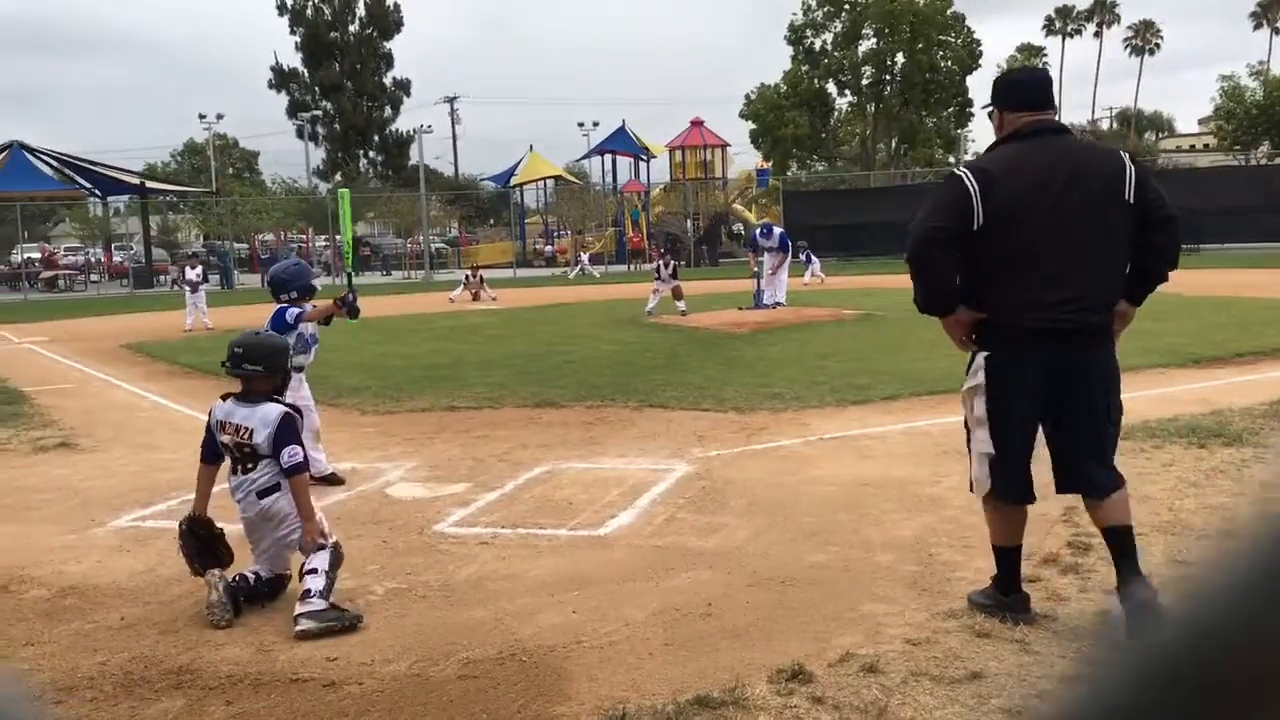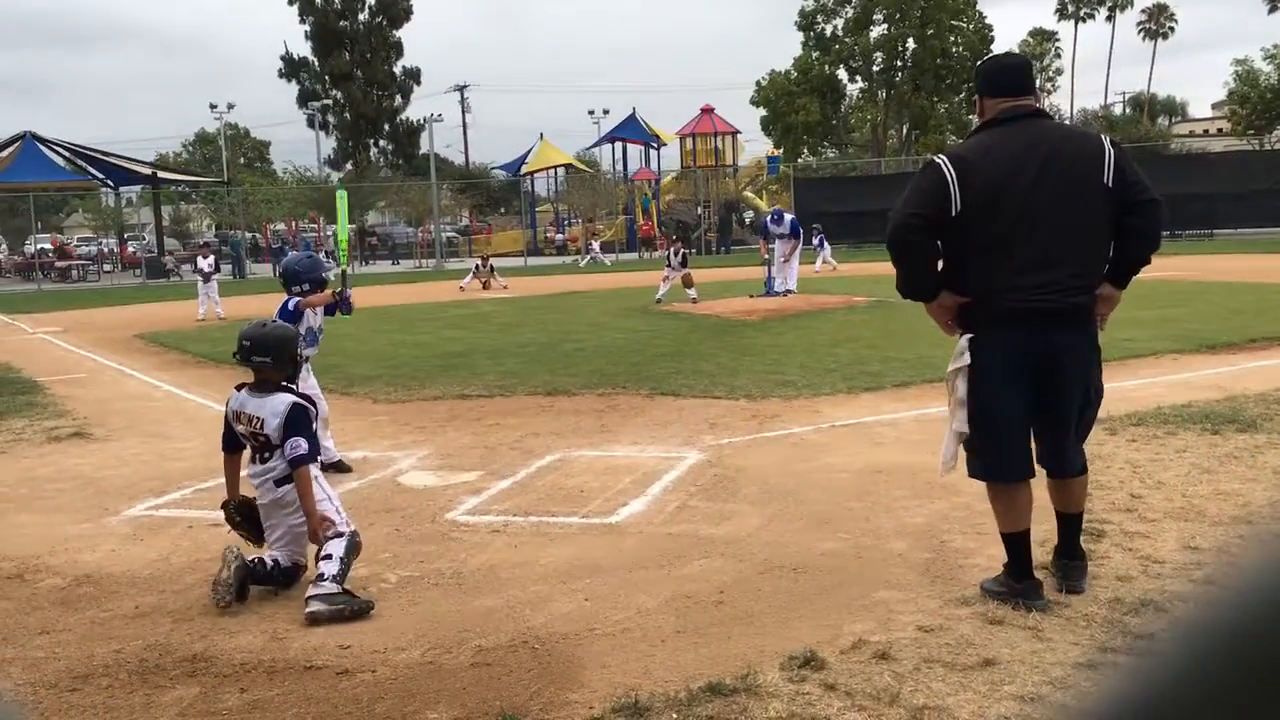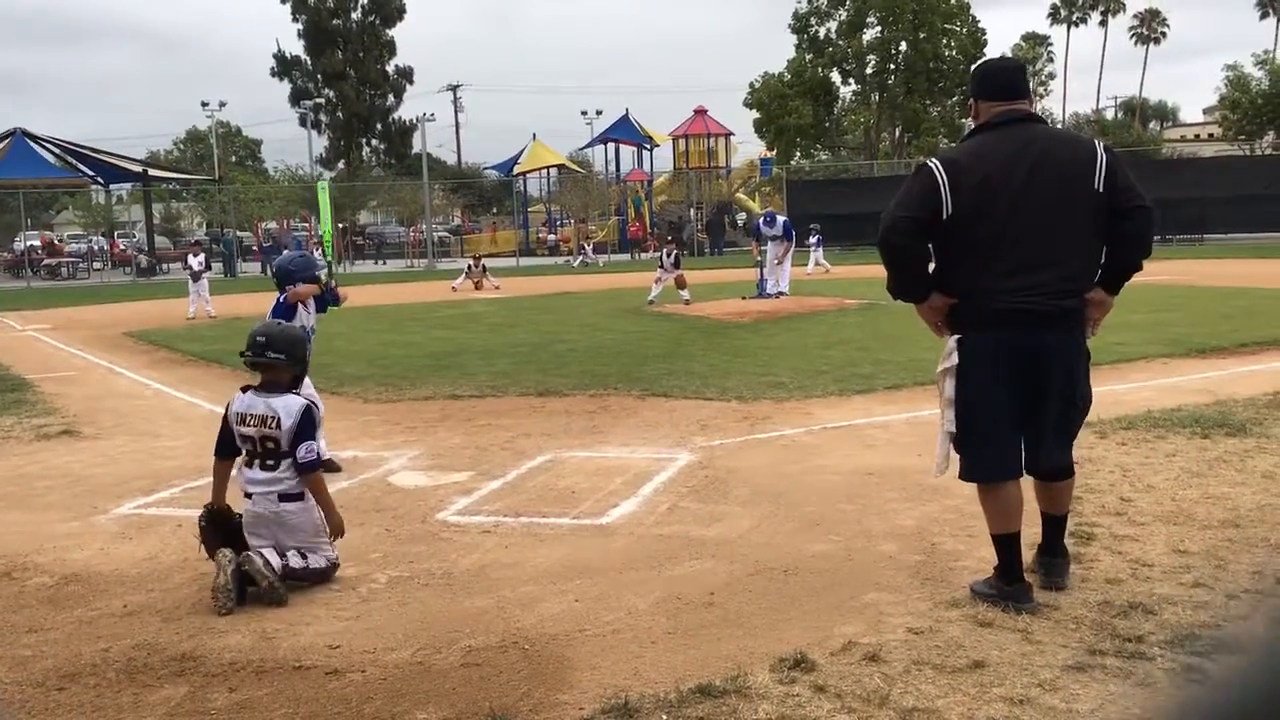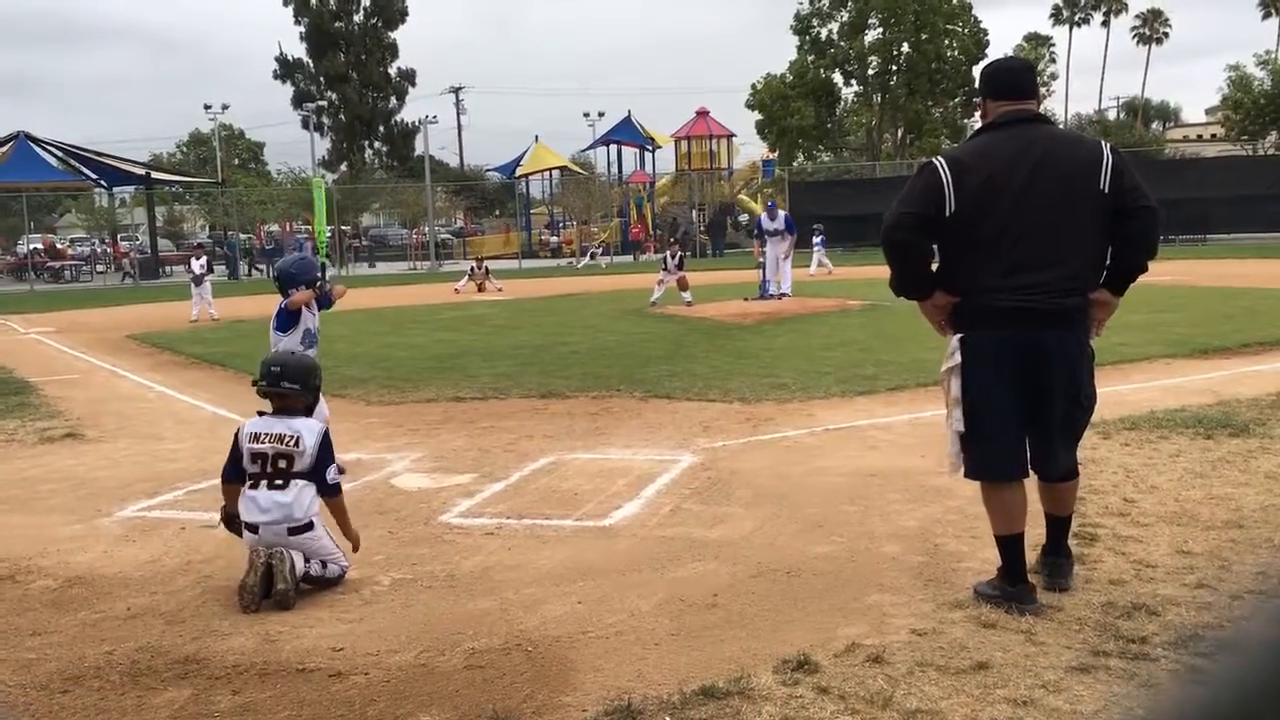
dt=0.5s
person 1, frame 1
left shoulder: (979, 177)
right shoulder: (1115, 166)
left elbow: (927, 244)
right elbow: (1164, 229)
left wrist: (947, 308)
right wrist: (1129, 297)
left hip: (1008, 348)
right hip: (1090, 346)
left knee: (1002, 471)
right knee: (1096, 468)
left ankle: (1008, 590)
right ankle: (1131, 580)
person 1, frame 2
left shoulder: (958, 164)
right shoulder: (1095, 150)
left elbow: (905, 231)
right elbow: (1146, 212)
left wrist: (930, 293)
right wrist: (1114, 280)
left hip: (995, 332)
right hip: (1073, 327)
left knee: (1004, 457)
right knee: (1066, 448)
left ankle: (1021, 577)
right ankle: (1071, 559)
person 1, frame 3
left shoulder: (950, 167)
right shoulder: (1089, 155)
left elbow: (897, 233)
right elbow: (1137, 218)
left wrist: (922, 294)
right wrist: (1107, 285)
left hip: (984, 334)
right hip: (1062, 329)
left knee: (994, 457)
right knee: (1054, 450)
left ankle: (1011, 579)
right ankle: (1053, 556)
person 1, frame 4
left shoulder: (955, 166)
right shoulder: (1094, 156)
left elbow: (900, 230)
right elbow: (1142, 219)
left wrist: (925, 292)
right wrist: (1112, 287)
left hip: (986, 333)
right hip: (1066, 328)
left knee: (998, 459)
right knee: (1059, 451)
left ankle: (1014, 580)
right ankle: (1056, 558)
person 2, frame 1
left shoulder: (219, 411)
right shoulder: (280, 416)
left elbow: (208, 465)
right elbow: (295, 472)
left wrist: (199, 515)
right wrist: (309, 521)
left hip: (249, 505)
right hip: (281, 496)
left knee: (272, 574)
right knee: (324, 548)
left ankle: (230, 586)
right ankle: (312, 609)
person 2, frame 2
left shoulder: (236, 401)
right shoulder: (292, 406)
left elbow: (231, 454)
right elbow: (300, 464)
left wrist: (233, 499)
right wrist: (312, 514)
left hip: (266, 493)
right hip: (295, 486)
left knee: (287, 563)
right knee: (343, 536)
left ankle: (243, 568)
right ankle: (324, 592)
person 2, frame 3
left shoulder: (237, 404)
right shoulder: (299, 408)
left elbow: (223, 457)
right elbow: (309, 469)
left wrist: (216, 504)
right wrist: (331, 512)
left hip: (255, 504)
right hip: (293, 503)
left knee: (262, 568)
right knee: (325, 562)
left ankle: (238, 568)
right ankle: (269, 562)
person 2, frame 4
left shoulder: (247, 429)
right shoulder: (315, 431)
left elbow: (229, 482)
right elbow: (330, 490)
left wrist: (234, 515)
right wrist: (347, 529)
left hip: (255, 532)
right hip: (299, 529)
left knee: (270, 571)
right knee: (337, 568)
left ankle: (265, 570)
right ankle: (295, 566)
person 3, frame 1
left shoulder: (307, 309)
right shoulder: (283, 313)
left elbow: (331, 313)
right elbow: (308, 317)
left wrist: (346, 306)
right wrist: (338, 303)
left hip: (298, 378)
left knee: (311, 424)
left ankle: (319, 469)
person 3, frame 2
left shoulder: (318, 302)
right shoulder: (291, 305)
left elbow: (344, 303)
right elbow: (308, 302)
left wrist: (345, 300)
right wrist: (336, 296)
left hip: (304, 368)
left knee: (321, 412)
left ankle: (328, 456)
person 3, frame 3
left shoulder: (310, 301)
right shoulder: (284, 303)
left elbow: (341, 295)
right elbow: (297, 292)
left wrist: (332, 292)
right wrist: (322, 287)
left knee: (314, 411)
left ankle: (318, 456)
person 3, frame 4
left shoulder: (312, 303)
right shoulder: (287, 309)
left elbow: (341, 290)
right elbow: (295, 300)
left wrist: (327, 292)
right wrist: (317, 291)
left knee: (320, 419)
